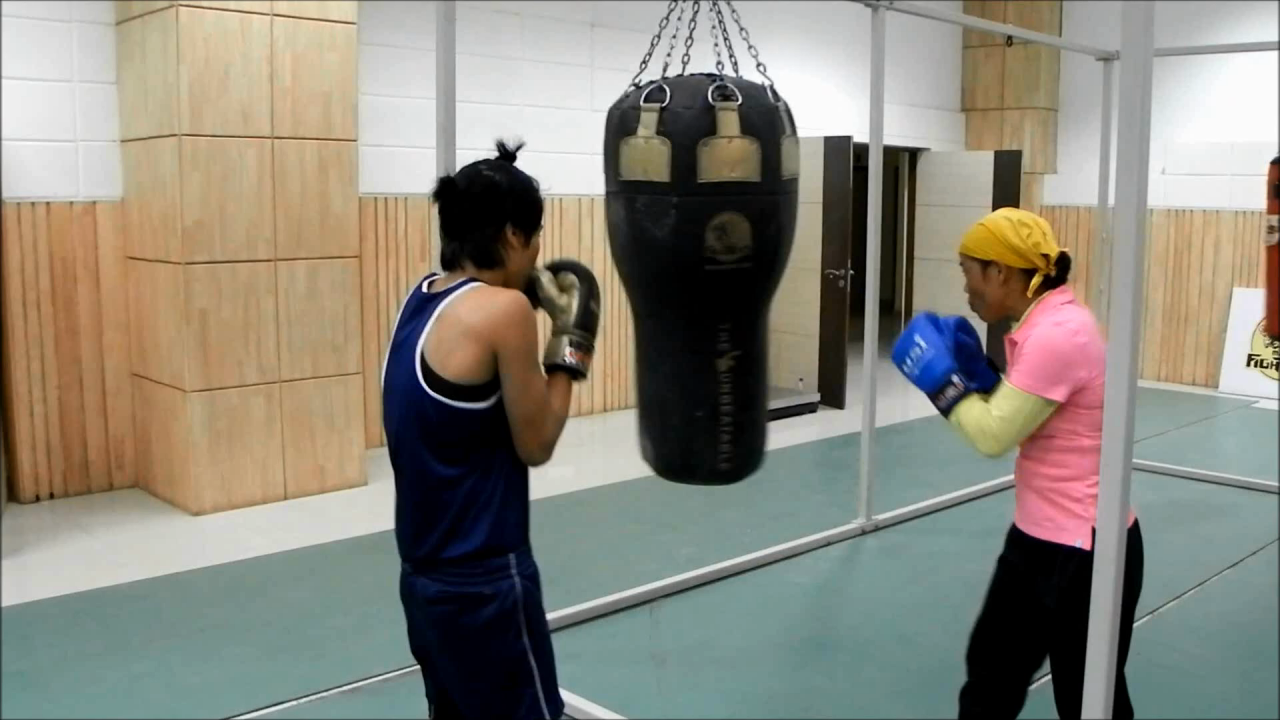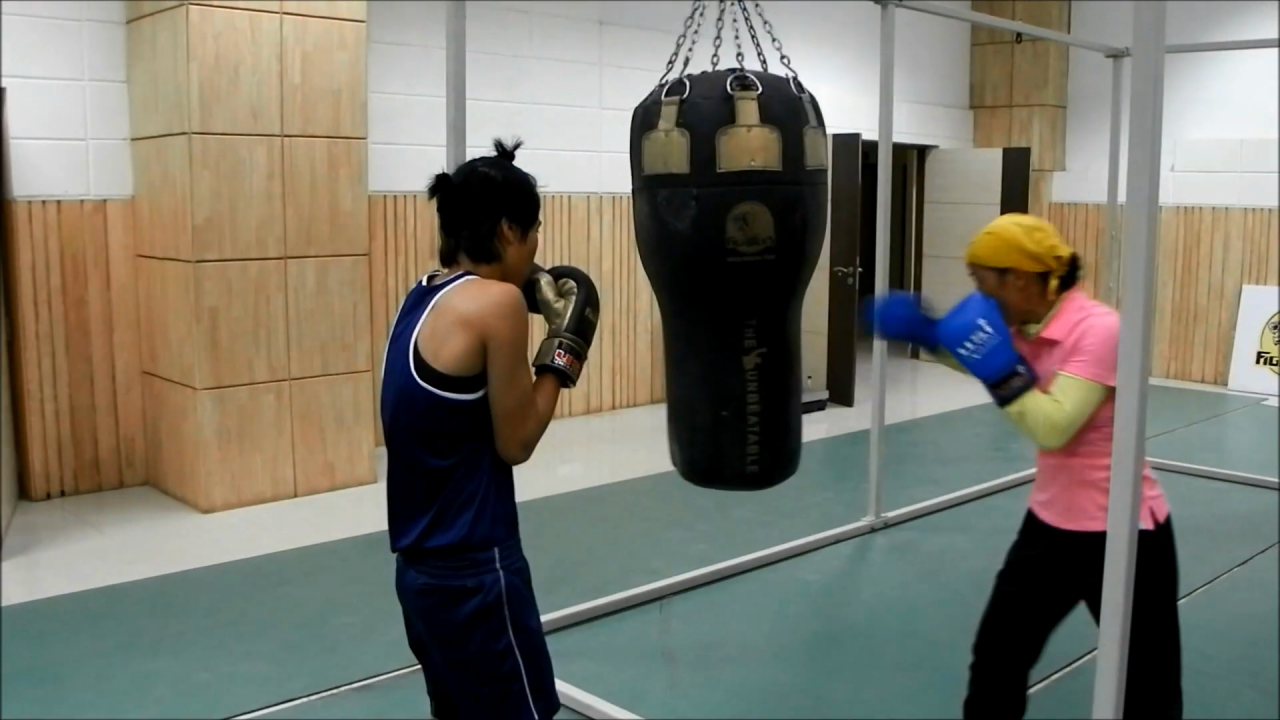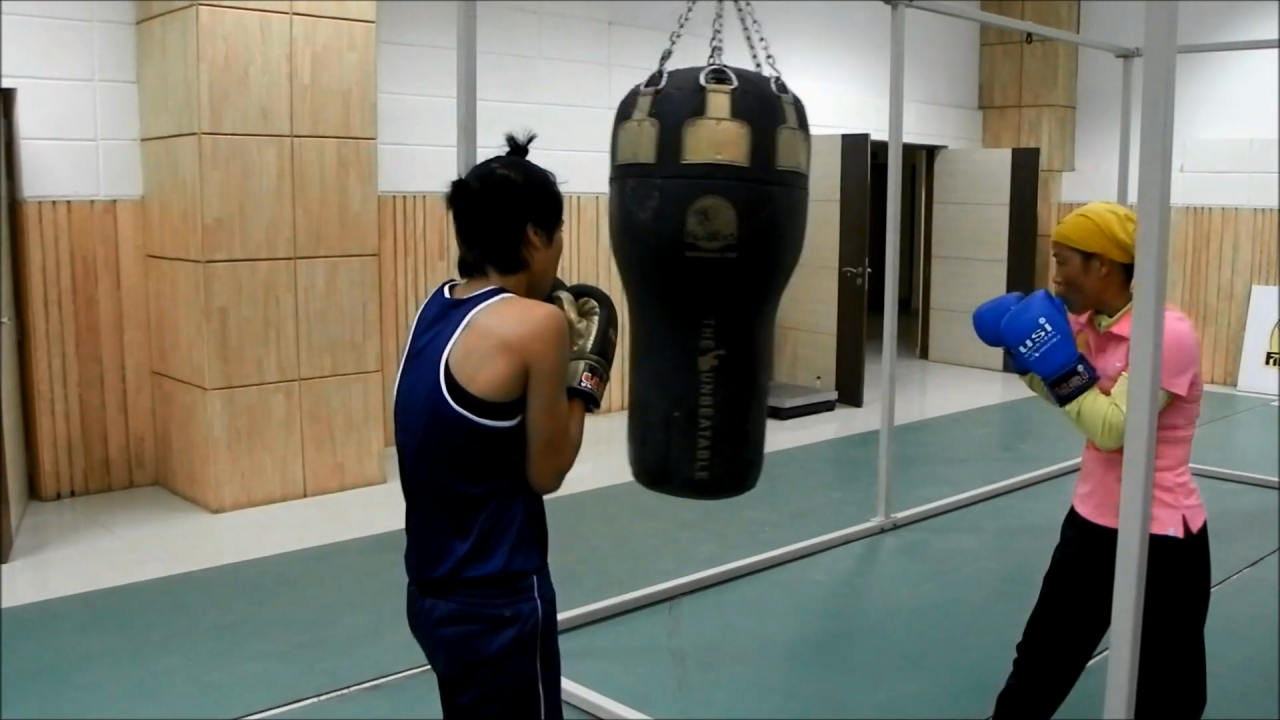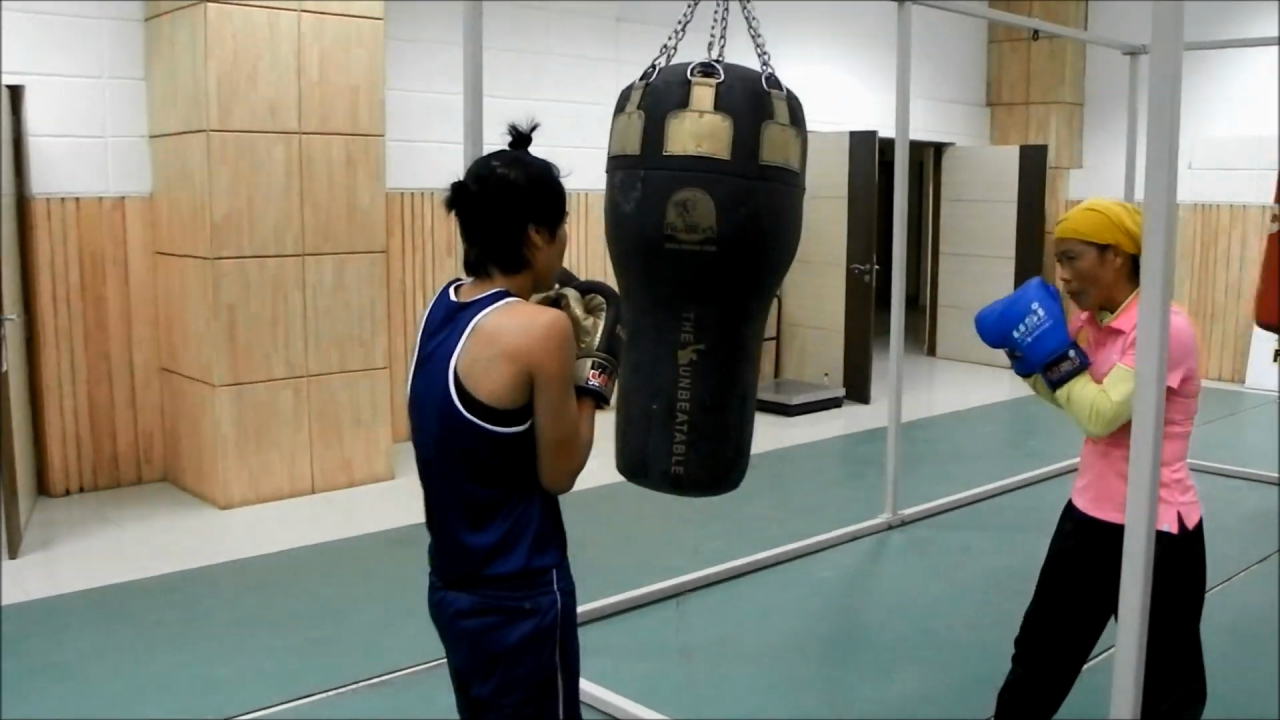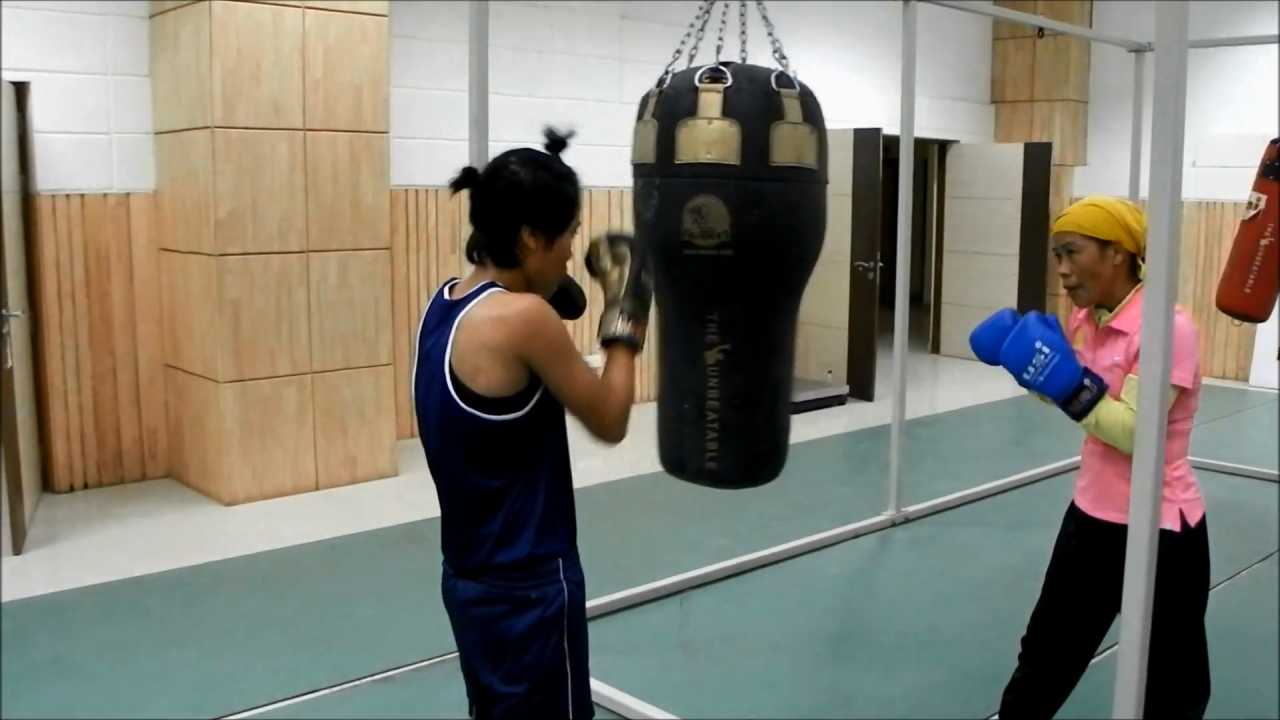
dt=0.4s
person 1, frame 1
left shoulder: (420, 300)
right shoulder: (503, 309)
right elbow: (535, 445)
right wrist: (571, 339)
left hip: (427, 571)
right hip: (484, 579)
person 1, frame 2
left shoulder: (423, 297)
right shoulder: (496, 302)
right elbow: (515, 443)
right wrist: (565, 341)
left hip: (422, 565)
right hip: (474, 571)
person 1, frame 3
left shoulder: (436, 309)
right shoulder: (536, 324)
right elbow: (545, 473)
right wrist: (589, 363)
left hip: (434, 588)
right hip: (497, 602)
person 1, frame 4
left shoulder: (445, 307)
right shoulder: (540, 330)
right elbow: (558, 474)
right wrist: (594, 364)
left hip: (455, 583)
right hip: (518, 596)
person 1, frame 5
left shoulder: (446, 304)
right shoulder: (521, 318)
right elbow: (611, 422)
right wrist: (625, 316)
left hip: (471, 574)
right hip: (528, 586)
person 2, frame 1
left shoulder: (1058, 334)
right shoulder: (1036, 327)
left elbow: (993, 436)
left wrist: (939, 374)
right wrist: (967, 362)
left hip: (1082, 546)
right hip: (1038, 534)
right knee: (992, 661)
person 2, frame 2
left shoulder: (1099, 330)
right shoulder: (1024, 327)
left elbow: (1052, 428)
left wrist: (995, 359)
right wrist: (929, 333)
right hip: (1052, 524)
right knee: (998, 656)
person 2, frame 3
left shoulder: (1169, 333)
right shoulder: (1089, 322)
left elbow: (1111, 430)
right elbow: (1061, 398)
left wrist: (1059, 358)
right wrist: (1023, 348)
left hip: (1158, 539)
right hip: (1091, 523)
right knee: (1041, 657)
person 2, frame 4
left shoulder: (1165, 327)
right shoulder: (1092, 319)
left elbow: (1099, 415)
right elbow: (1067, 400)
right wrist: (1025, 351)
left hip: (1156, 533)
right hip: (1089, 517)
right knee: (1039, 651)
person 2, frame 5
left shoulder: (1167, 326)
right shoulder: (1087, 318)
left elbow: (1134, 433)
left wrist: (1067, 380)
right wrist: (1029, 362)
left hip: (1157, 531)
right hip: (1091, 516)
right knee: (1046, 650)
